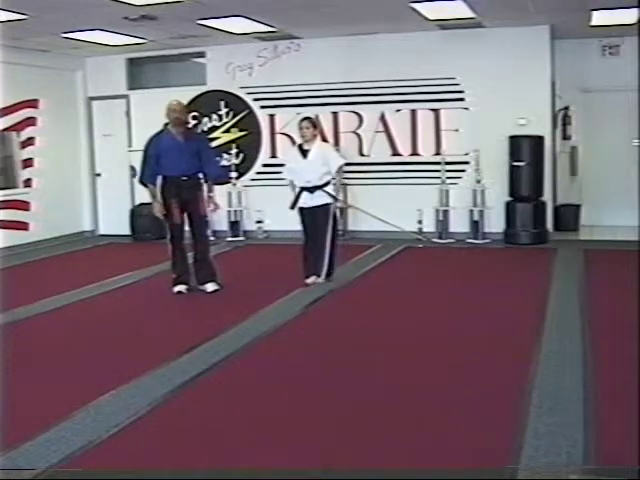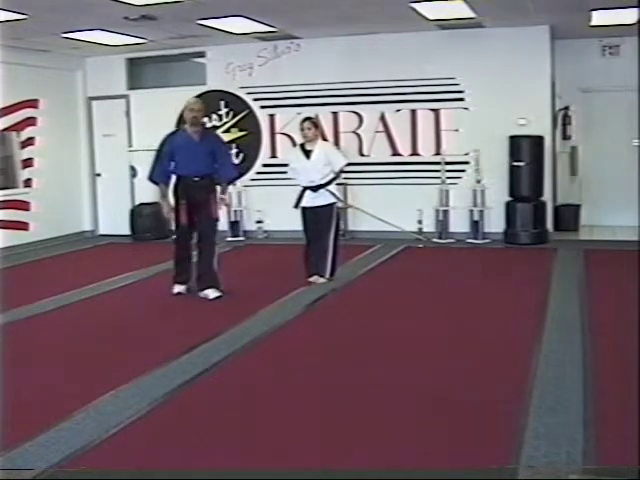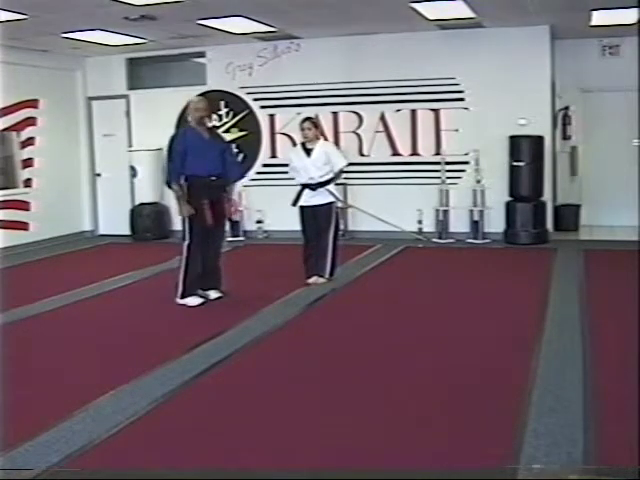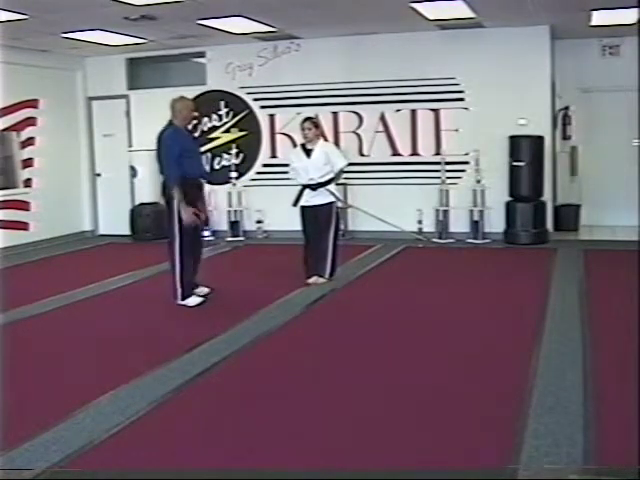
dt=1s
person 1, frame 1
left shoulder: (197, 139)
right shoulder: (158, 141)
left elbow: (208, 167)
right elbow: (150, 173)
left wrist: (210, 194)
right wrist: (155, 200)
left hip: (193, 187)
right hip: (171, 189)
left knee: (200, 233)
right knee: (176, 236)
left ankle: (206, 279)
right ankle: (180, 280)
person 1, frame 2
left shoulder: (213, 139)
right shoulder: (173, 139)
left elbow: (224, 169)
right elbow: (162, 171)
left wrist: (223, 194)
right wrist: (164, 200)
left hip: (207, 189)
right hip: (184, 189)
left knee: (207, 238)
right knee: (183, 237)
left ankle: (207, 285)
right ankle: (181, 280)
person 1, frame 3
left shoulder: (216, 138)
right shoulder: (181, 137)
left elbow: (229, 168)
right elbow: (175, 173)
left wrist: (229, 195)
right wrist: (181, 202)
left hip: (217, 191)
right hip: (195, 191)
left knee: (214, 242)
right knee: (193, 243)
left ankle: (209, 286)
right ankle: (186, 292)
person 1, frame 4
left shoulder: (185, 134)
right shoulder: (170, 136)
right elbow: (171, 173)
left wrist: (197, 197)
right wrist: (182, 205)
left hip: (193, 190)
right hip: (180, 193)
left knee: (194, 242)
right knee: (182, 242)
left ankle: (190, 285)
right ankle: (183, 293)
person 2, frame 1
left shoulder: (325, 148)
right shoulder: (294, 153)
left elbow: (338, 172)
right elbow: (291, 178)
left wrist: (338, 196)
right wrist: (296, 197)
left hip: (323, 198)
right hip: (305, 199)
left knee: (324, 236)
right knee: (309, 237)
left ankle: (323, 273)
right ankle: (311, 272)
person 2, frame 2
left shoulder: (327, 148)
right shoulder: (296, 153)
left elbow: (339, 169)
left wrist: (326, 182)
right wrist: (307, 184)
left hip: (326, 197)
right hip: (307, 198)
left knee: (326, 236)
right knee: (311, 236)
left ankle: (324, 272)
right ankle: (313, 271)
person 2, frame 3
left shoulder: (327, 147)
right shoulder: (296, 152)
left elbow: (339, 169)
left wrist: (327, 182)
right wrist: (305, 183)
left hip: (325, 196)
right hip: (306, 196)
left knee: (325, 236)
right knee: (310, 237)
left ankle: (323, 272)
right ankle: (312, 272)
person 2, frame 4
left shoulder: (327, 148)
right shoulder: (297, 152)
left elbow: (340, 168)
right elbow: (295, 173)
left wrist: (329, 183)
right wrist: (305, 184)
left hip: (325, 196)
right hip: (307, 197)
left knee: (326, 236)
right knee: (310, 237)
left ankle: (323, 272)
right ankle: (313, 272)
